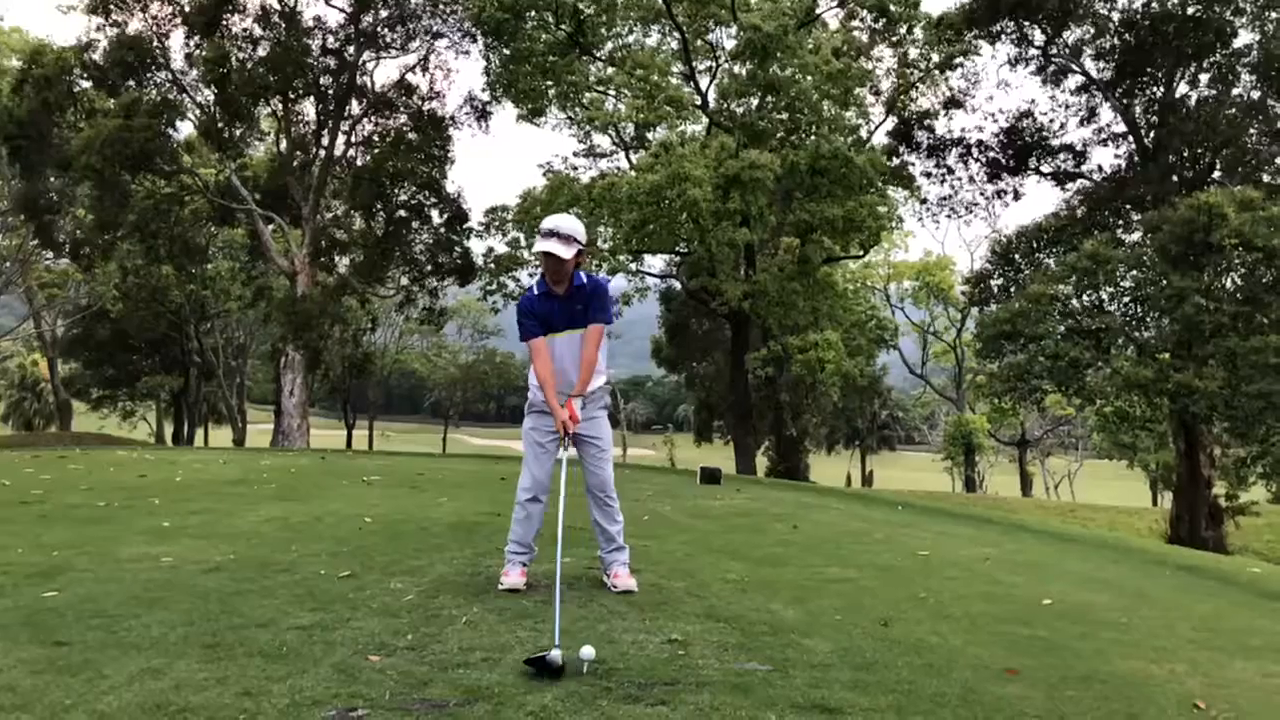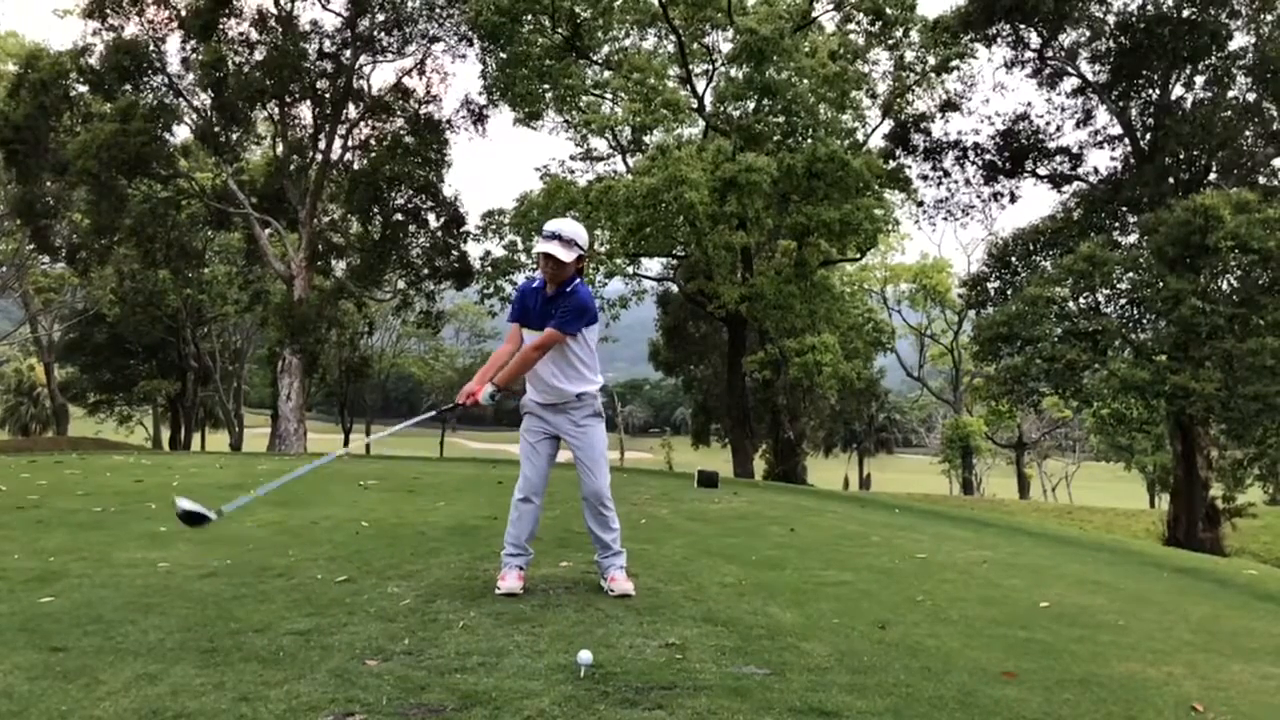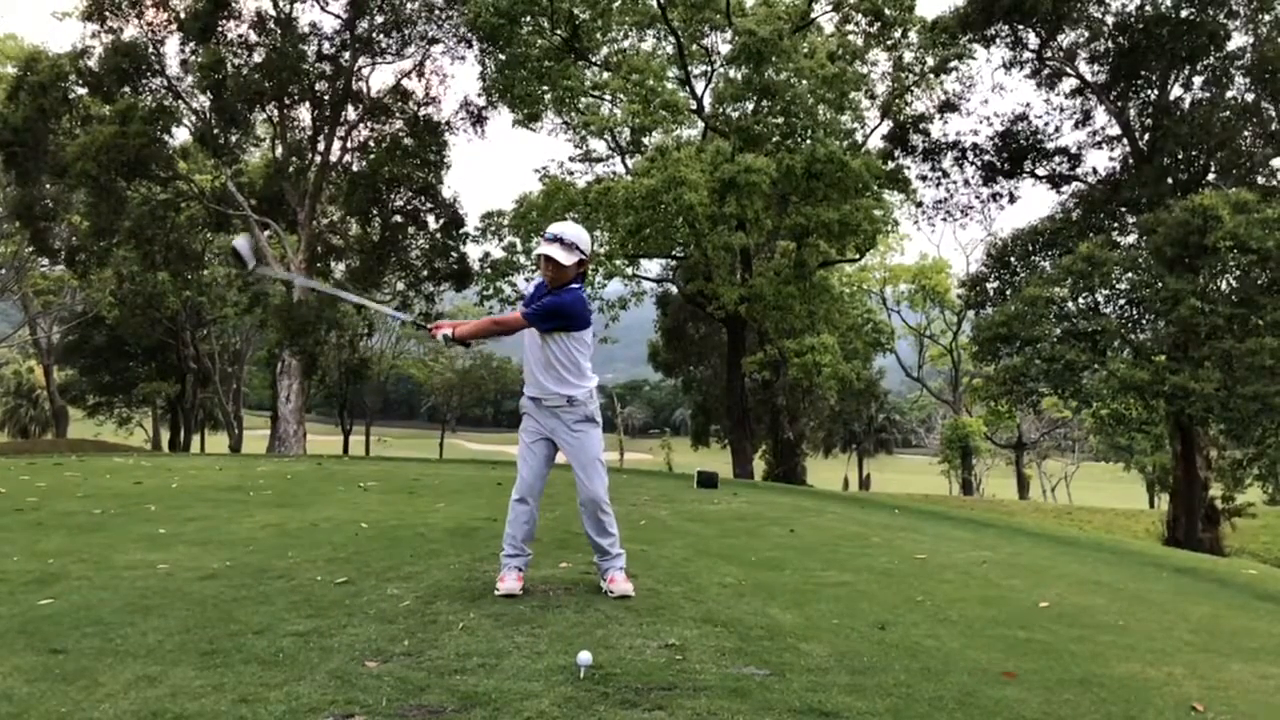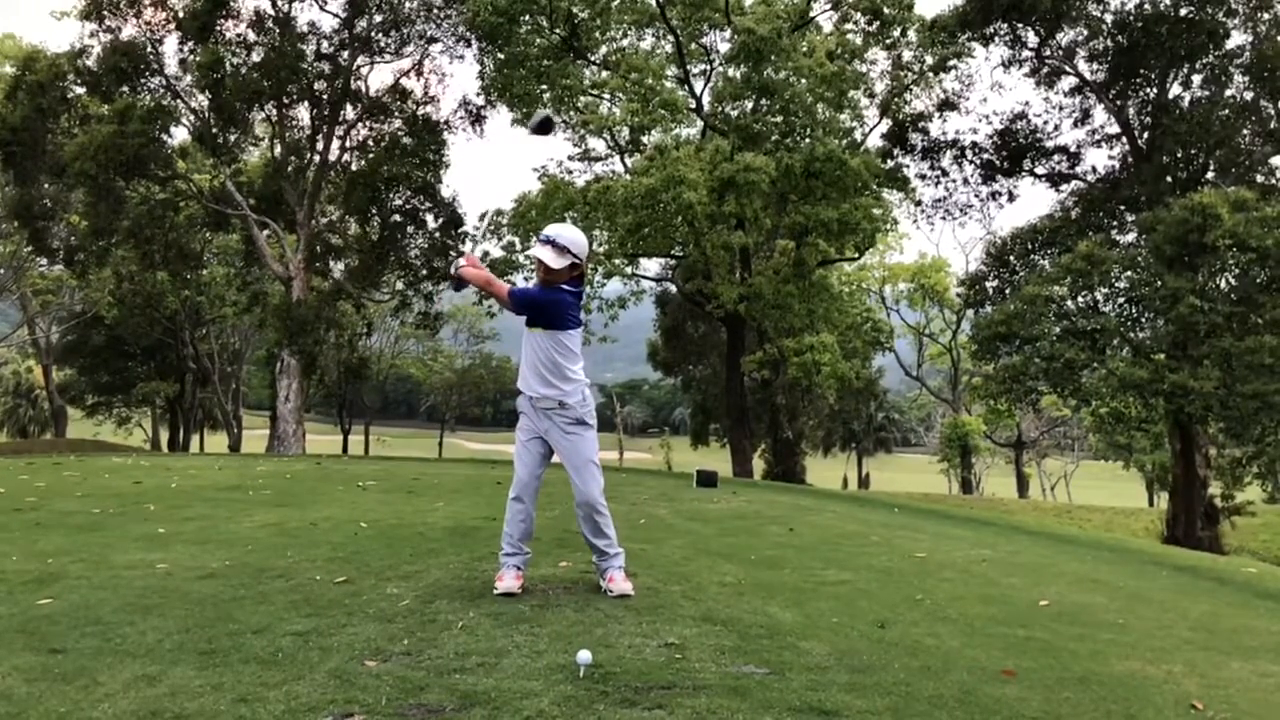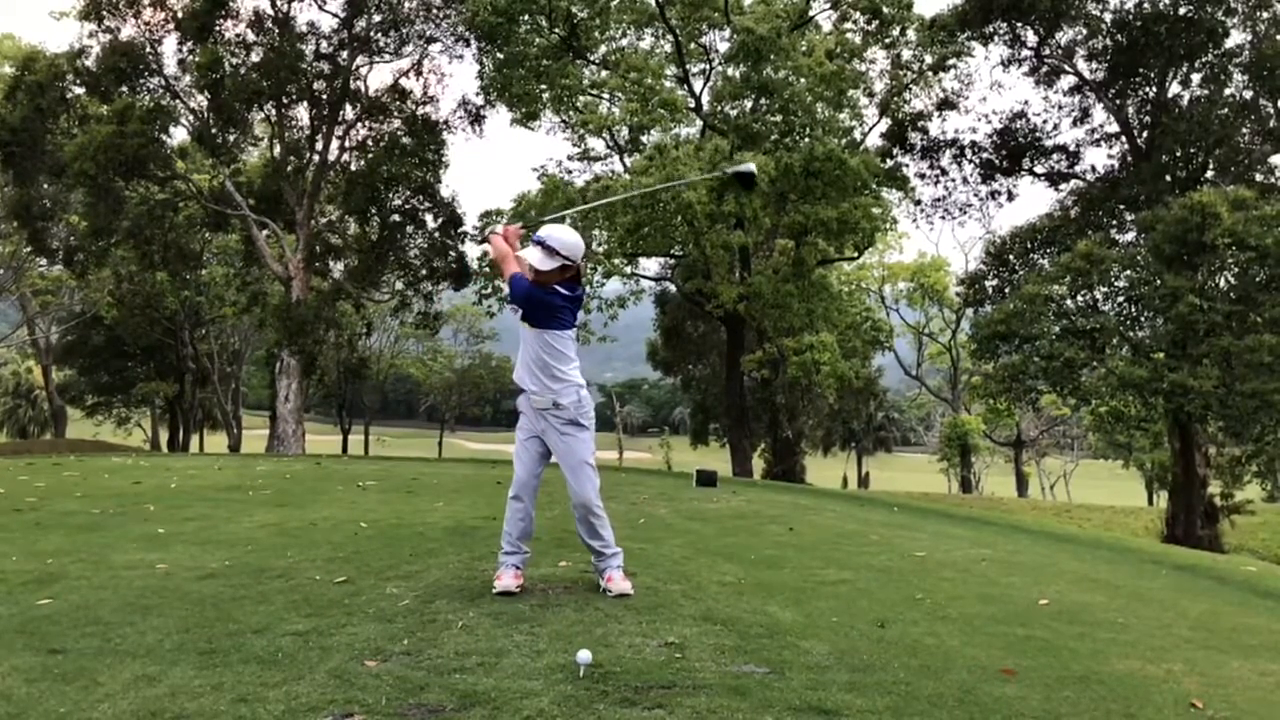
dt=1s
person 1, frame 1
left shoulder: (596, 289)
right shoulder: (529, 301)
left elbow: (591, 348)
right elbow: (541, 358)
left wrist: (576, 401)
right wrist: (556, 408)
left hip: (590, 401)
right hip: (544, 404)
left knee: (602, 484)
right knee: (533, 485)
left ankle: (616, 562)
right ankle: (516, 561)
person 1, frame 2
left shoulder: (580, 299)
right shoulder: (526, 291)
left elbow: (536, 350)
right elbow: (511, 345)
left wrist: (493, 387)
right wrist: (477, 379)
left hip: (581, 407)
right hip: (538, 406)
left knee: (596, 489)
right knee: (528, 488)
left ankle: (613, 566)
right ankle: (513, 564)
person 1, frame 3
left shoulder: (570, 302)
right shoulder: (542, 288)
left elbow: (505, 325)
right elbow: (507, 322)
left wrist: (454, 332)
right wrist: (459, 325)
left hip: (576, 410)
right hip: (537, 407)
left knee: (594, 492)
right knee: (525, 489)
left ankle: (612, 567)
right ankle: (513, 565)
person 1, frame 4
left shoulder: (555, 299)
right shoulder: (547, 291)
left elbow: (496, 290)
left wrist: (465, 268)
right wrist: (477, 270)
left hip: (570, 411)
right hip: (533, 407)
left knee: (589, 493)
right knee: (522, 488)
left ankle: (611, 566)
right ankle: (512, 564)
person 1, frame 5
left shoulder: (545, 299)
right shoulder: (563, 291)
left elbow: (506, 262)
right elbow: (520, 268)
left wrist: (497, 237)
left hip: (567, 410)
right hip: (533, 406)
left knee: (584, 493)
right knee: (522, 487)
left ankle: (610, 565)
right ankle: (512, 563)
